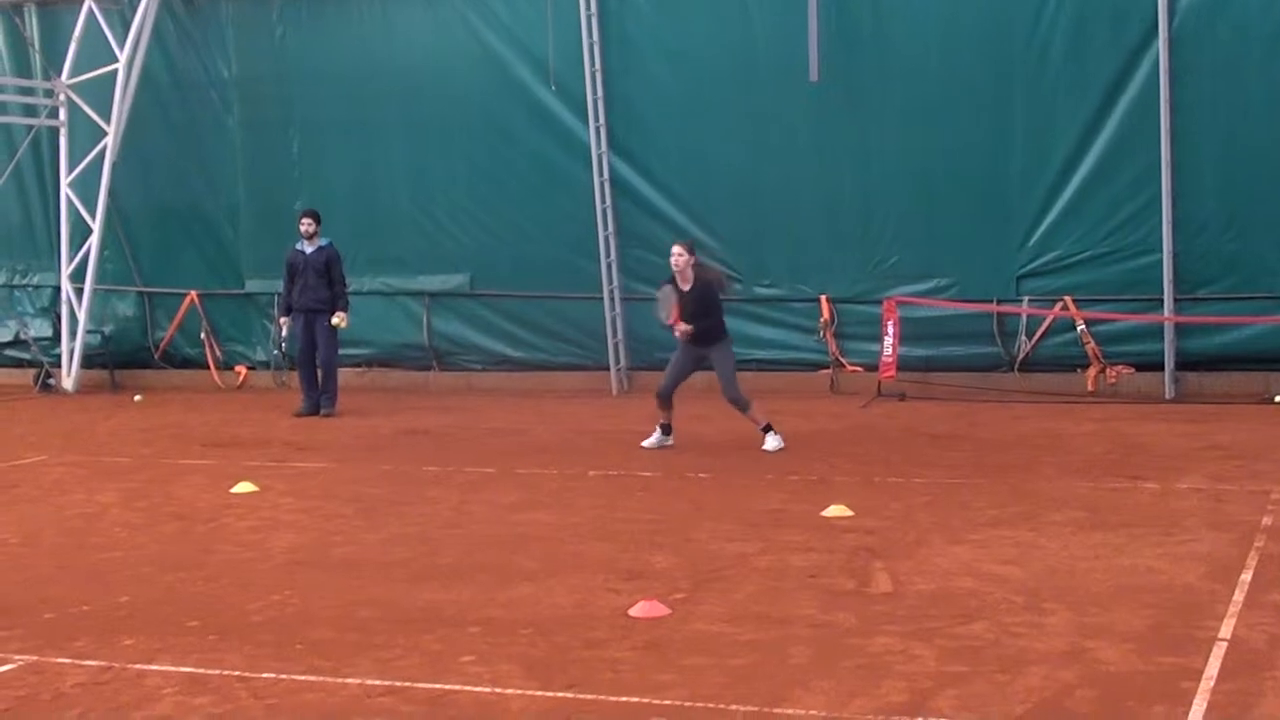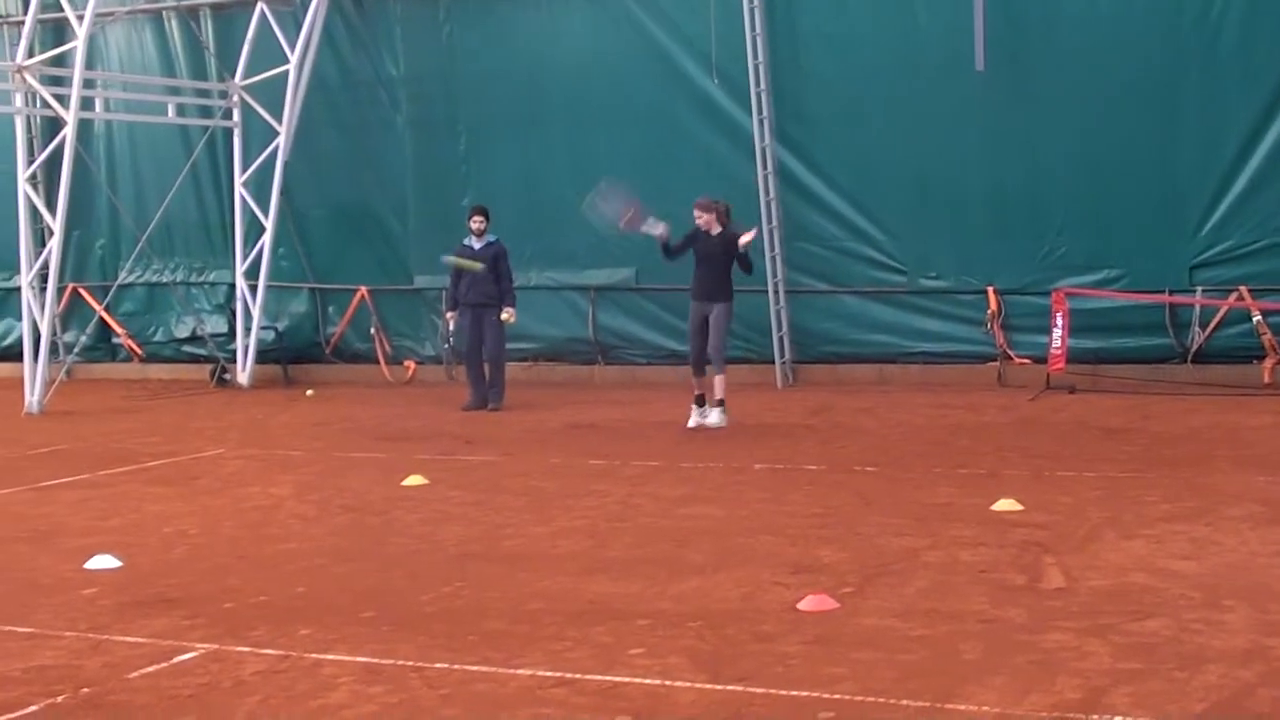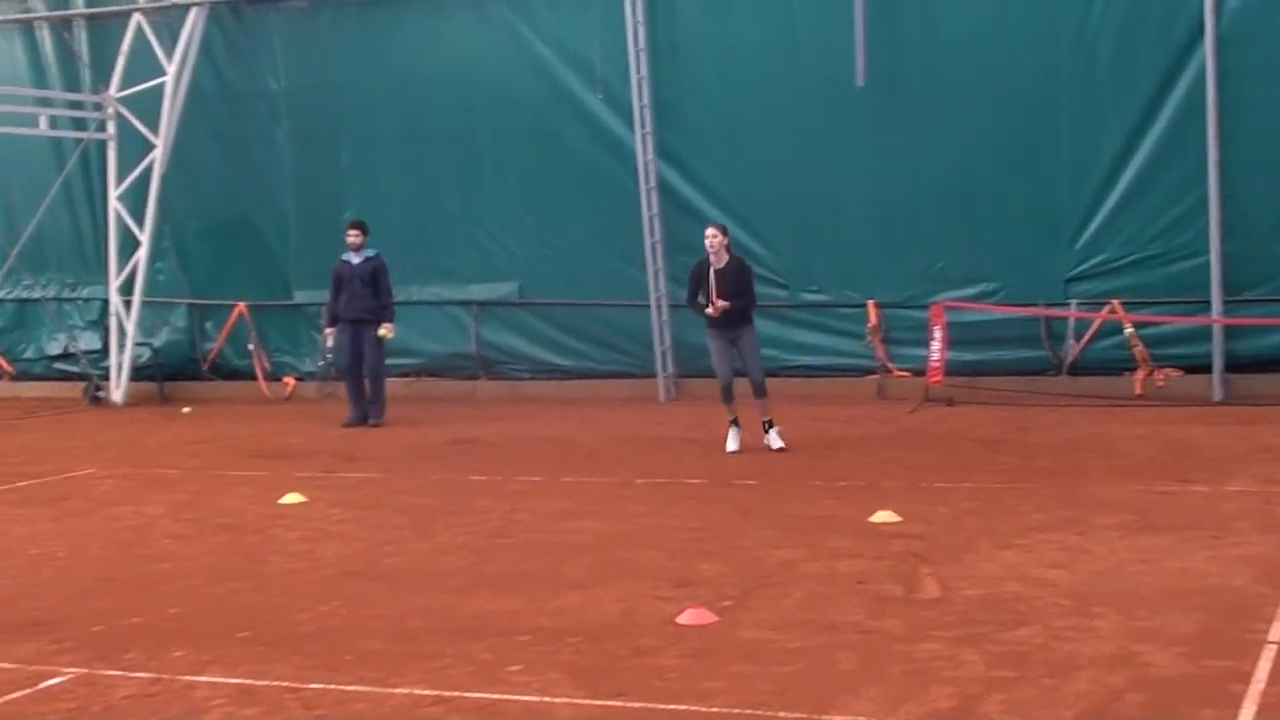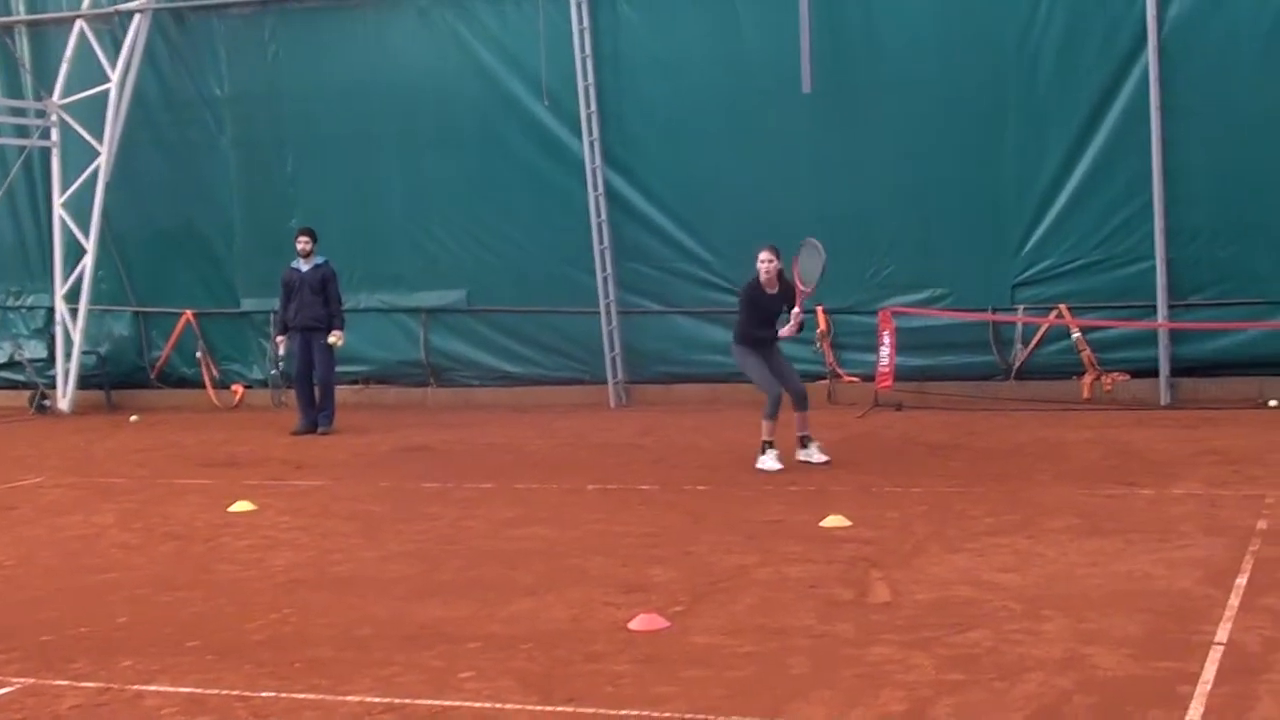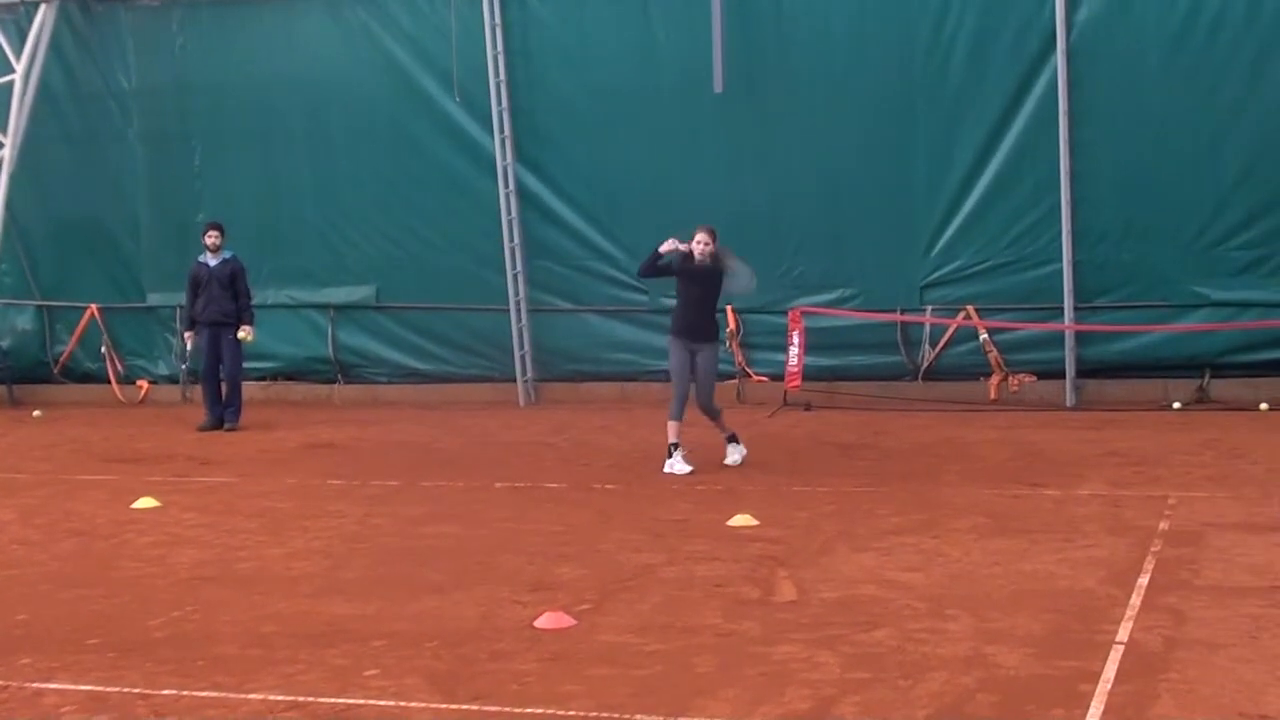
dt=1s
person 1, frame 1
left shoulder: (705, 284)
right shoulder: (669, 285)
left elbow: (717, 320)
left wrist: (692, 329)
right wrist: (677, 330)
left hip: (717, 344)
right hip: (689, 346)
left knee: (732, 396)
right knee: (664, 391)
left ankle: (771, 433)
right ankle: (664, 432)
person 1, frame 2
left shoulder: (731, 237)
right shoulder: (695, 235)
left elbow: (748, 269)
right elbow: (671, 256)
left wrist: (742, 249)
right wrist: (663, 238)
left hip: (721, 303)
right hip: (698, 302)
left knee: (715, 352)
right knee: (696, 357)
left ankle: (719, 409)
right ankle: (700, 406)
person 1, frame 3
left shoulder: (739, 265)
right shoulder: (700, 268)
left elbow: (750, 301)
right elbow: (691, 300)
left wrist: (727, 306)
right wrist: (705, 309)
left hip: (743, 328)
right hip: (716, 332)
left knee: (757, 377)
right knee: (725, 380)
left ankle: (770, 429)
right ankle: (734, 428)
person 1, frame 4
left shoulder: (785, 286)
right shoulder: (750, 291)
left elbow: (797, 321)
right elbow: (749, 331)
left wrist: (796, 320)
right wrist: (779, 333)
left hip: (769, 349)
right hip: (746, 349)
left knee: (799, 391)
right knee: (774, 392)
left ankle: (807, 445)
right ankle: (766, 453)
person 1, frame 5
left shoulder: (716, 270)
right shoulder: (681, 262)
left elbow: (689, 271)
right elbow: (643, 272)
left wrist: (679, 252)
right wrist: (662, 251)
left hip: (706, 342)
right hip: (679, 340)
left knee: (704, 402)
right knee: (681, 394)
left ankle: (734, 443)
right ankle: (673, 455)
person 2, frame 1
left shoulder: (329, 252)
right shoulder: (294, 254)
left elbow: (339, 283)
right elbow: (288, 286)
left wrist: (341, 308)
right wrist: (284, 312)
left hip: (324, 313)
right hip: (301, 314)
left knee: (327, 358)
right knee: (304, 358)
left ankle: (327, 403)
right ankle: (310, 402)
person 2, frame 2
left shoulder: (497, 248)
right shoulder: (461, 250)
left elbow: (506, 279)
right elbow: (454, 282)
left wrist: (509, 304)
right wrist: (450, 308)
left hip: (491, 308)
right hip: (467, 309)
left knee: (494, 352)
right knee: (471, 353)
left ankle: (495, 397)
right ankle: (478, 396)
person 2, frame 3
left shoulder: (376, 262)
right shoulder: (340, 266)
left elbow: (385, 294)
right elbow: (334, 297)
left wrist: (388, 320)
right wrist: (330, 324)
left hip: (371, 323)
right hip: (347, 324)
left knee: (374, 368)
right knee: (351, 368)
left ankle: (375, 412)
right ankle: (358, 412)
person 2, frame 4
left shoulder: (325, 269)
right shoulder: (289, 273)
left elbow: (335, 301)
right elbow: (284, 304)
left wrist: (337, 327)
right wrist: (281, 331)
left hip: (321, 331)
right hip: (298, 332)
left knee: (324, 376)
right knee: (301, 376)
left ankle: (325, 421)
right ankle: (308, 420)
person 2, frame 5
left shoulder: (234, 264)
right shoulder: (197, 268)
left elbow: (243, 296)
right elbow: (191, 299)
left wrist: (247, 322)
right wrist: (188, 327)
left hip: (229, 326)
right hip: (205, 327)
left knee: (232, 372)
right knee: (208, 372)
left ankle: (231, 417)
right ankle: (214, 416)
